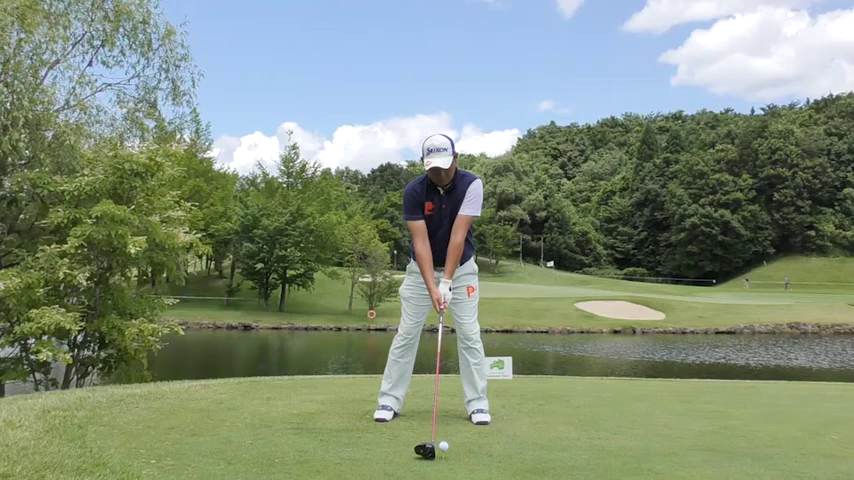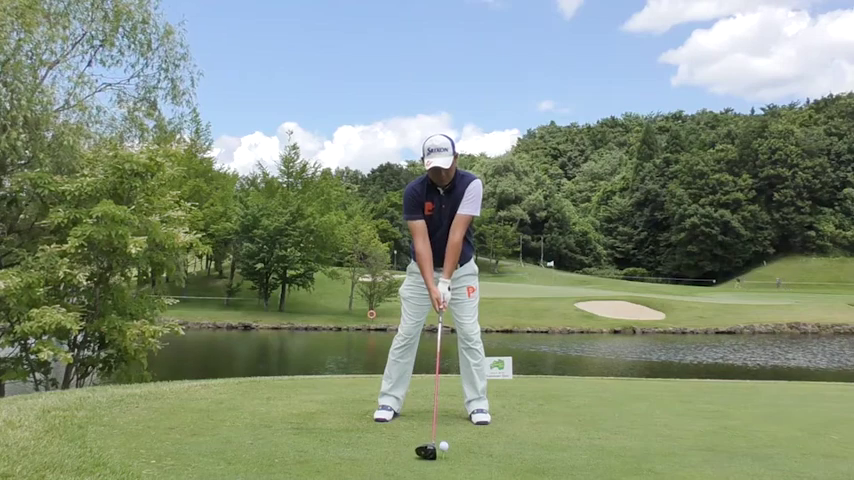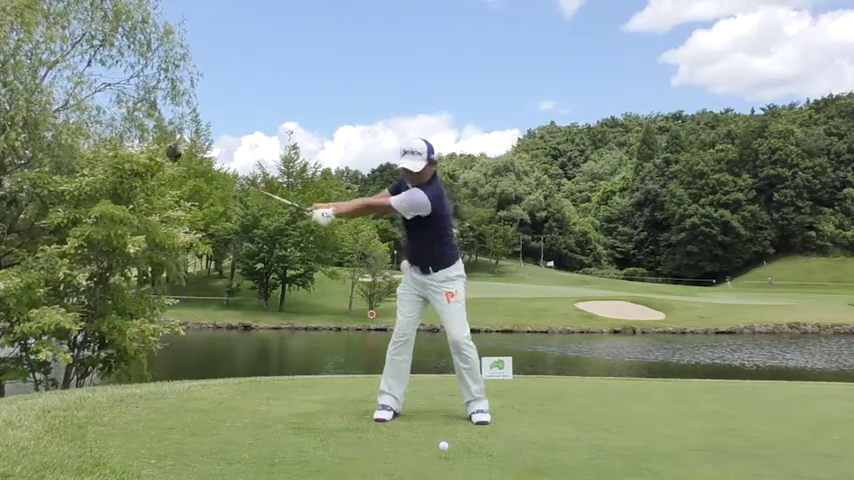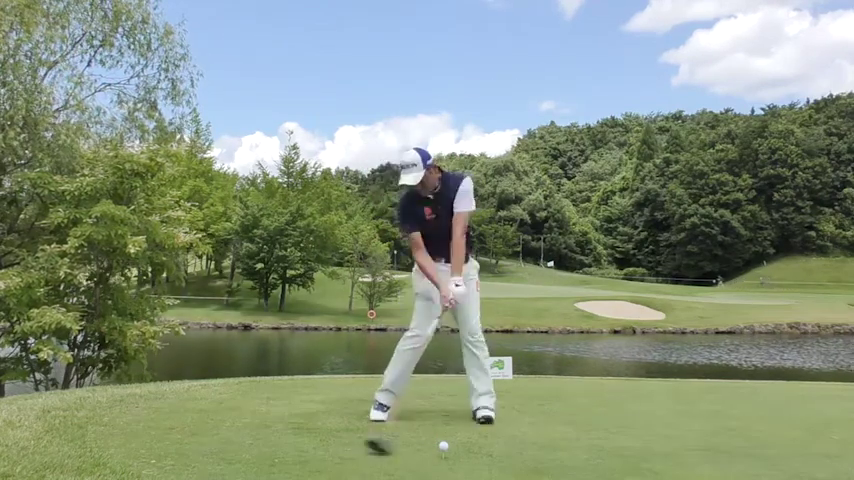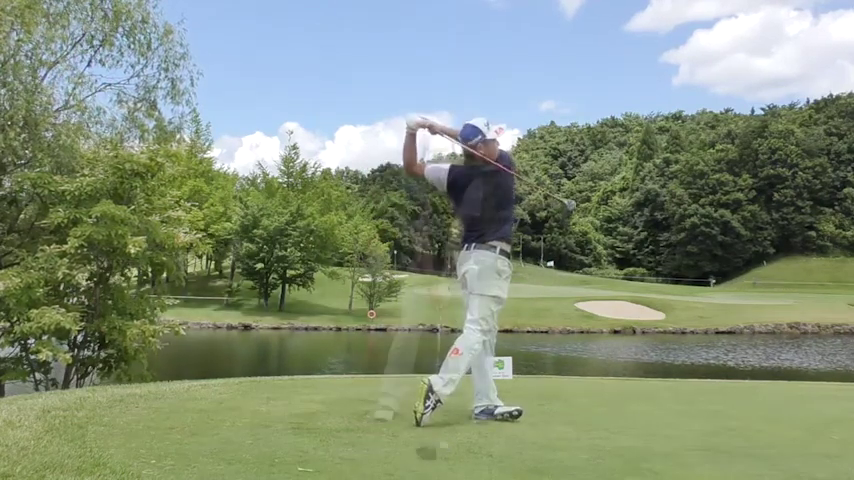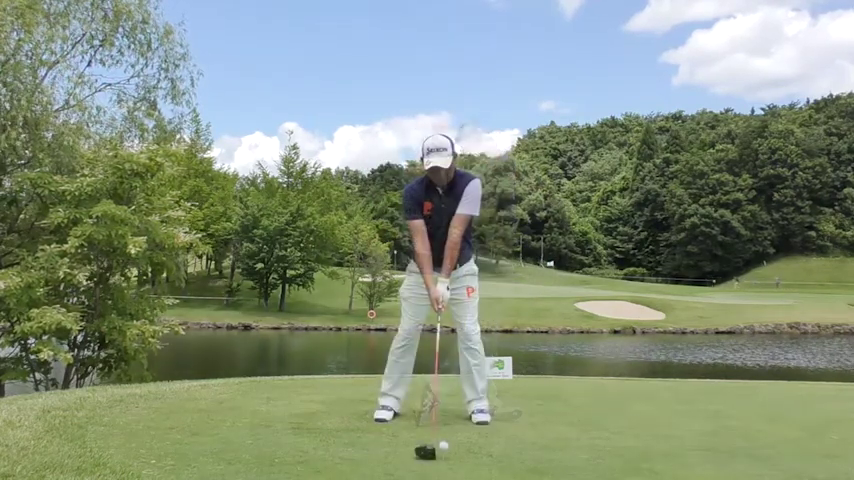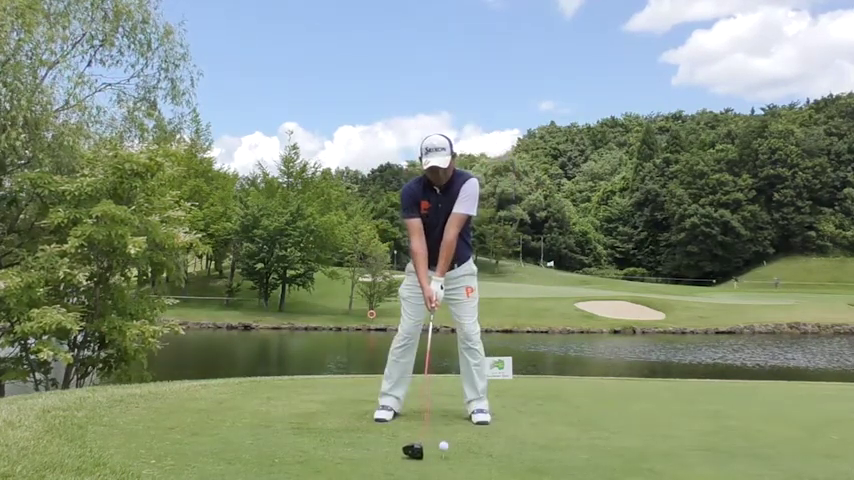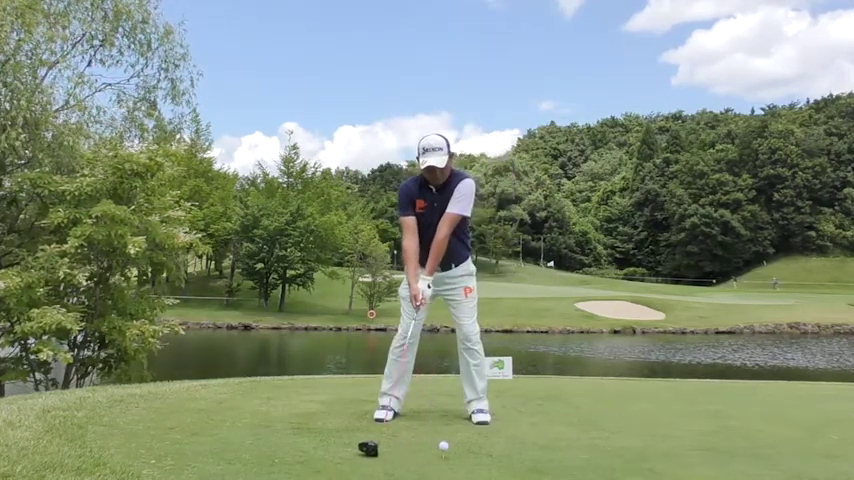
dt=0.7s
person 1, frame 1
left shoulder: (471, 184)
right shoulder: (414, 191)
left elbow: (458, 235)
right elbow: (420, 241)
left wrist: (447, 281)
right wrist: (432, 286)
left hip: (461, 270)
right hip: (421, 270)
left knee: (469, 334)
right knee: (407, 333)
left ankle: (477, 403)
right ankle: (389, 401)
person 1, frame 2
left shoulder: (471, 184)
right shoulder: (414, 192)
left elbow: (456, 234)
right elbow: (420, 241)
left wrist: (446, 281)
right wrist: (431, 286)
left hip: (461, 270)
right hip: (421, 270)
left knee: (470, 335)
right knee: (406, 334)
left ankle: (477, 403)
right ankle: (389, 401)
person 1, frame 3
left shoulder: (424, 196)
right shoulder: (411, 182)
left elbow: (374, 205)
right elbow: (375, 201)
left wrist: (334, 212)
right wrist: (334, 206)
left hip: (444, 275)
right hip: (414, 272)
left knee: (458, 337)
right knee: (402, 335)
left ankle: (477, 403)
right ankle: (389, 401)
person 1, frame 4
left shoulder: (460, 183)
right shoulder: (408, 203)
left elbow: (458, 234)
right elbow: (419, 252)
left wrist: (458, 277)
right wrist: (441, 285)
left hip: (464, 269)
right hip: (430, 273)
left knee: (472, 336)
right knee: (417, 335)
left ankle: (483, 402)
right ankle: (384, 398)
person 1, frame 5
left shoulder: (456, 177)
right shoulder: (504, 167)
left elbow: (411, 167)
left wrist: (411, 131)
right wrist: (439, 128)
left hip: (472, 257)
right hip: (490, 258)
left knee: (483, 332)
right knee: (476, 330)
left ankle: (486, 402)
right ankle: (439, 387)
person 1, frame 6
left shoulder: (470, 184)
right shoulder: (413, 192)
left elbow: (456, 234)
right elbow: (420, 241)
left wrist: (446, 280)
right wrist: (431, 285)
left hip: (461, 269)
right hip: (421, 270)
left knee: (470, 333)
right knee: (406, 333)
left ankle: (478, 403)
right ankle: (389, 400)
person 1, frame 7
left shoulder: (468, 184)
right shoulder: (411, 191)
left elbow: (452, 233)
right elbow: (417, 240)
left wrist: (439, 279)
right wrist: (425, 284)
left hip: (460, 270)
right hip: (420, 270)
left knee: (469, 333)
right knee: (406, 333)
left ankle: (478, 403)
right ankle: (389, 401)
person 1, frame 8
left shoulder: (464, 184)
right shoulder: (408, 190)
left elbow: (444, 232)
right elbow: (410, 238)
left wrist: (428, 277)
right wrist: (413, 282)
left hip: (457, 270)
right hip: (418, 269)
left knee: (468, 333)
right knee: (405, 333)
left ankle: (477, 403)
right ankle: (389, 401)
